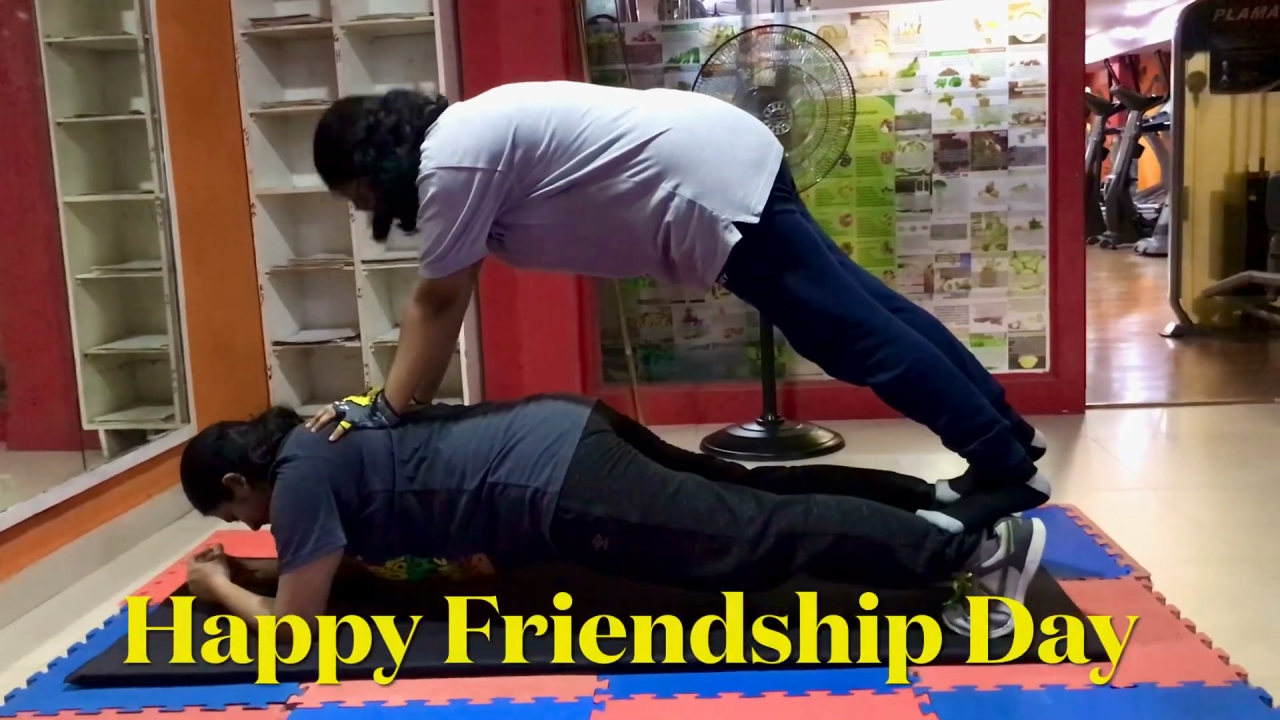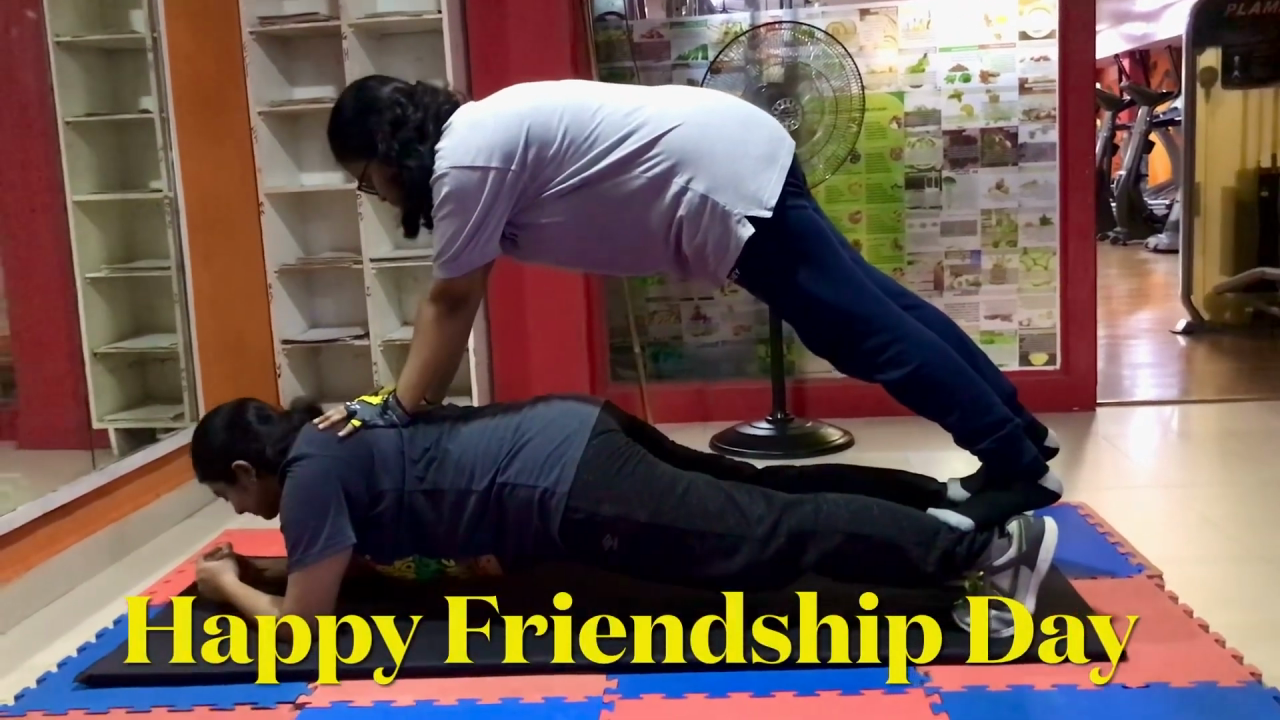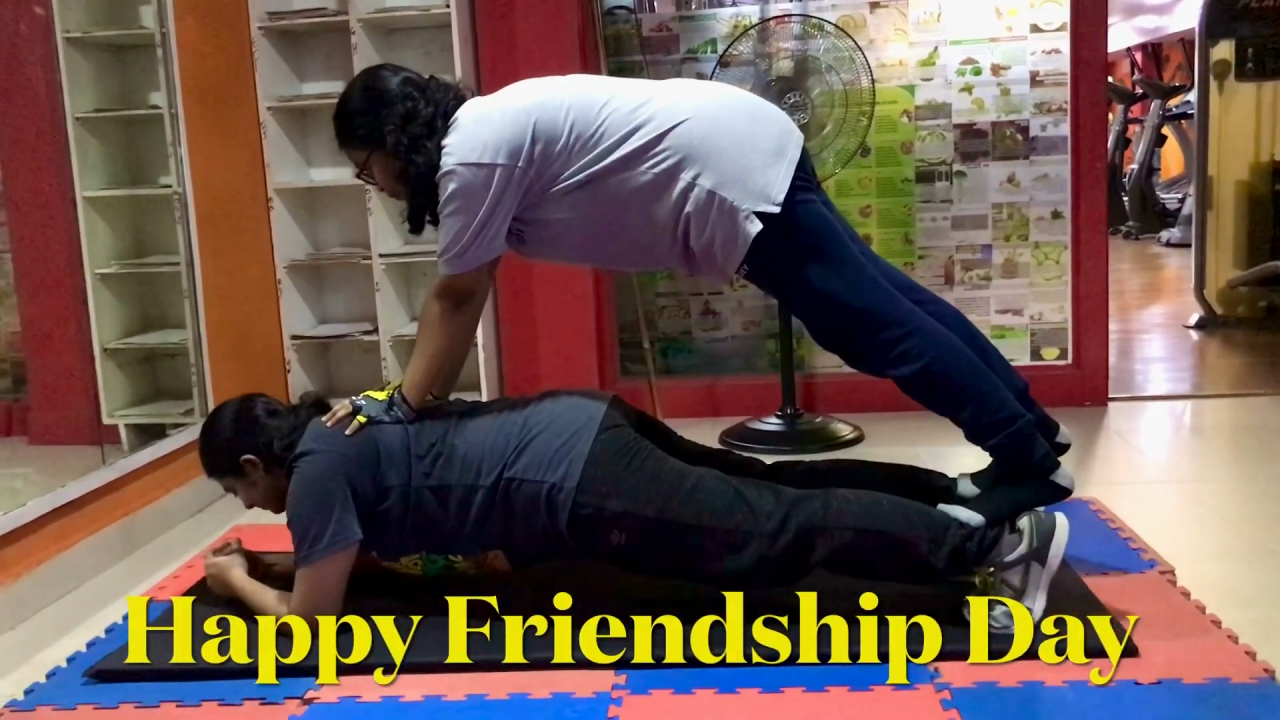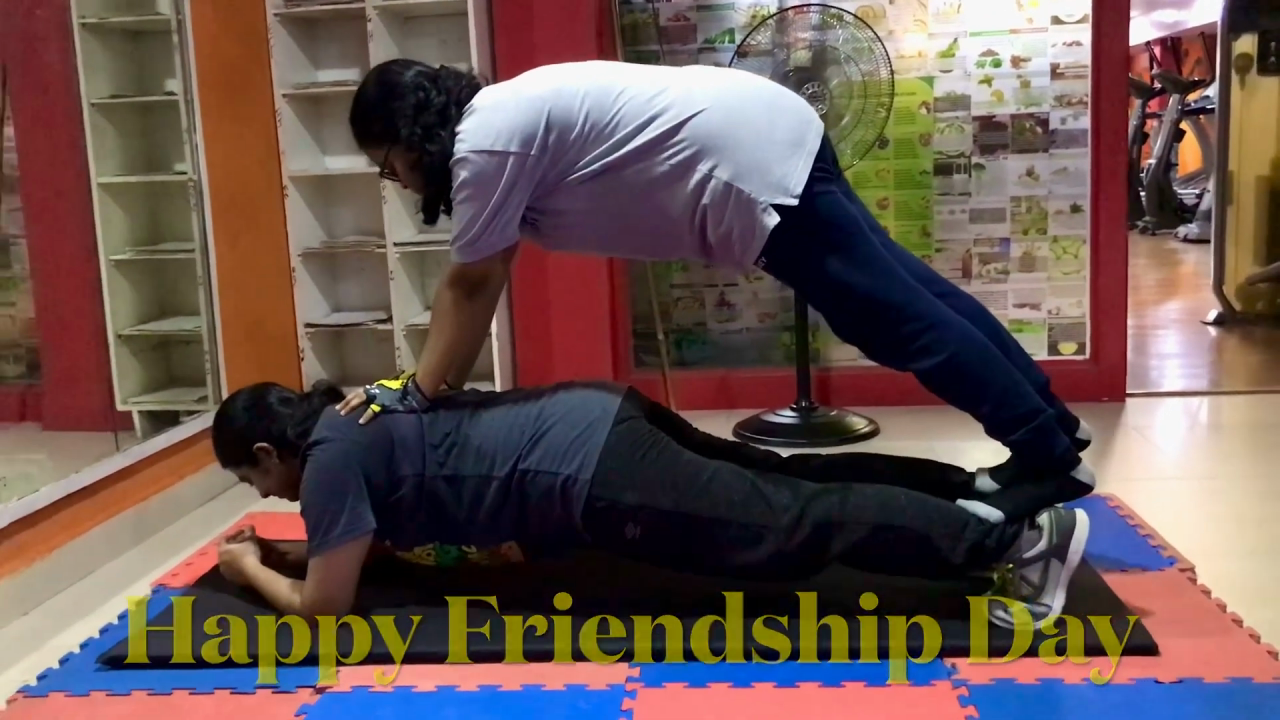
dt=0.5s
person 1, frame 1
left shoulder: (300, 476)
right shoulder: (321, 441)
left elbow: (296, 621)
right elbow: (333, 557)
left wrist: (221, 586)
right wrist: (276, 560)
left hip: (560, 487)
right hip: (561, 435)
left knee: (763, 539)
right knee: (753, 498)
left ankle: (978, 546)
right ankle: (937, 503)
person 1, frame 2
left shoulder: (310, 473)
right shoulder: (330, 437)
left elbow: (304, 622)
right elbow: (343, 554)
left wrist: (228, 585)
right wrist: (288, 557)
left hip: (570, 490)
right hip: (570, 435)
left knee: (772, 538)
right knee: (763, 499)
left ankle: (990, 546)
right ankle: (949, 504)
person 1, frame 3
left shoulder: (317, 470)
right shoulder: (336, 432)
left elbow: (312, 617)
right elbow: (356, 547)
left wrist: (239, 582)
right wrist: (289, 553)
left hip: (580, 484)
right hip: (578, 431)
left knee: (784, 533)
right knee: (773, 491)
left ankle: (1001, 539)
right ankle: (961, 497)
person 1, frame 4
left shoulder: (331, 458)
right shoulder: (350, 420)
left elbow: (325, 606)
right elbow: (364, 537)
left wrist: (252, 569)
right wrist: (298, 543)
left hip: (591, 477)
right hip: (593, 420)
left knee: (796, 530)
right knee: (788, 488)
left ankle: (1019, 538)
right ankle: (980, 493)
person 2, frame 1
left shoulder: (449, 158)
right shoulder: (465, 134)
left elbow: (438, 301)
right elbow: (442, 298)
left wrist: (383, 413)
right wrist: (388, 406)
left hip: (712, 184)
right hip: (725, 158)
left knee: (860, 336)
right knee: (868, 312)
left ankle: (1007, 467)
right ankle: (1008, 434)
person 2, frame 2
left shoulder: (464, 157)
right shoulder: (475, 135)
left elbow: (451, 303)
right elbow: (454, 301)
left wrist: (394, 414)
right wrist: (402, 407)
left hip: (725, 180)
right hip: (737, 153)
left knee: (869, 333)
right knee: (875, 309)
left ankle: (1017, 465)
right ankle: (1019, 433)
person 2, frame 3
left shoulder: (471, 155)
right shoulder: (483, 130)
left elbow: (457, 299)
right elbow: (461, 296)
left wrist: (400, 409)
right wrist: (411, 402)
left hip: (732, 173)
right hip: (747, 148)
left knee: (881, 328)
right knee: (887, 303)
left ankle: (1031, 462)
right ankle: (1031, 430)
person 2, frame 4
left shoulder: (485, 140)
right shoulder: (500, 118)
left elbow: (471, 286)
right elbow: (478, 282)
left wrist: (418, 399)
right wrist: (424, 388)
left hip: (752, 163)
right hip: (769, 132)
left knee: (901, 318)
right knee: (906, 293)
left ankle: (1050, 456)
right ankle: (1051, 425)
